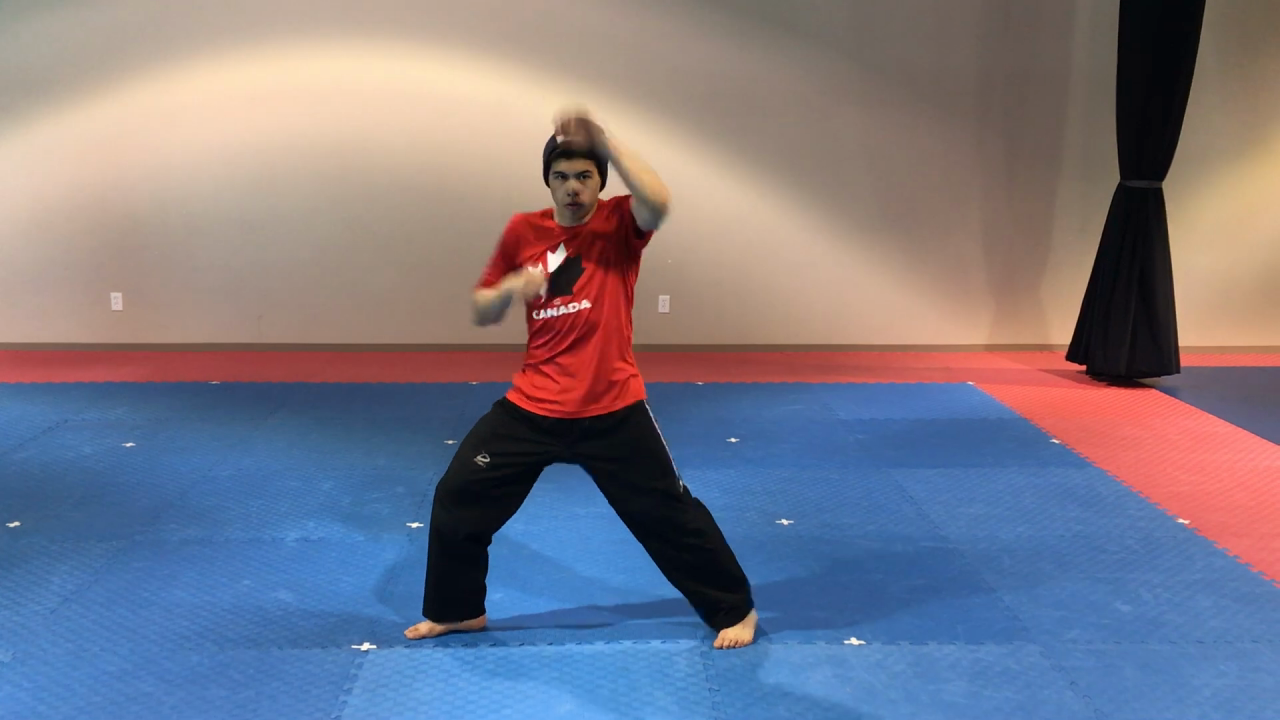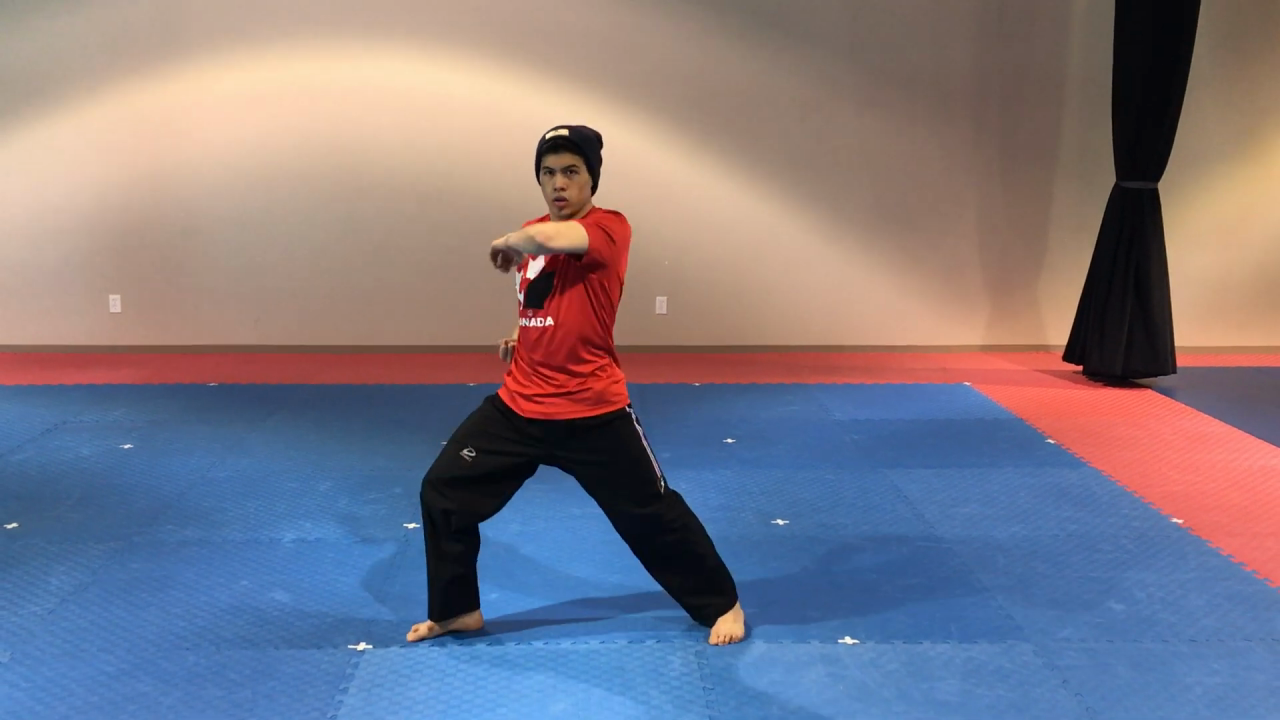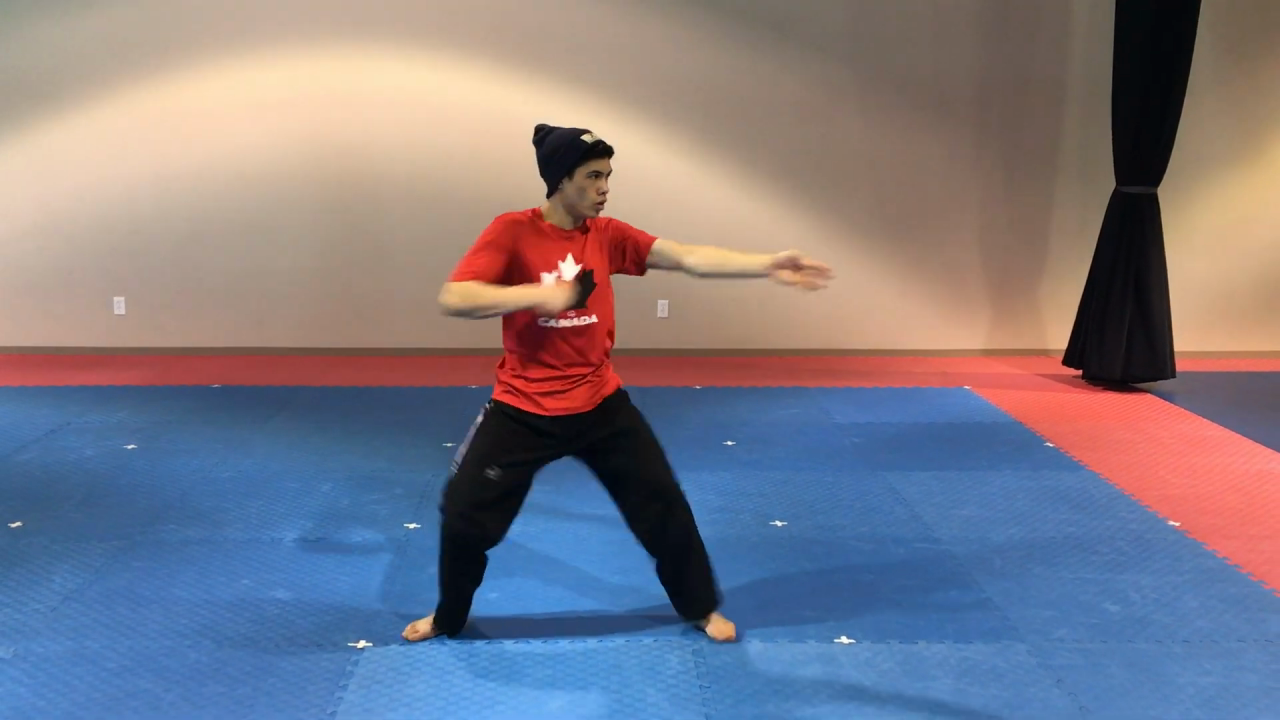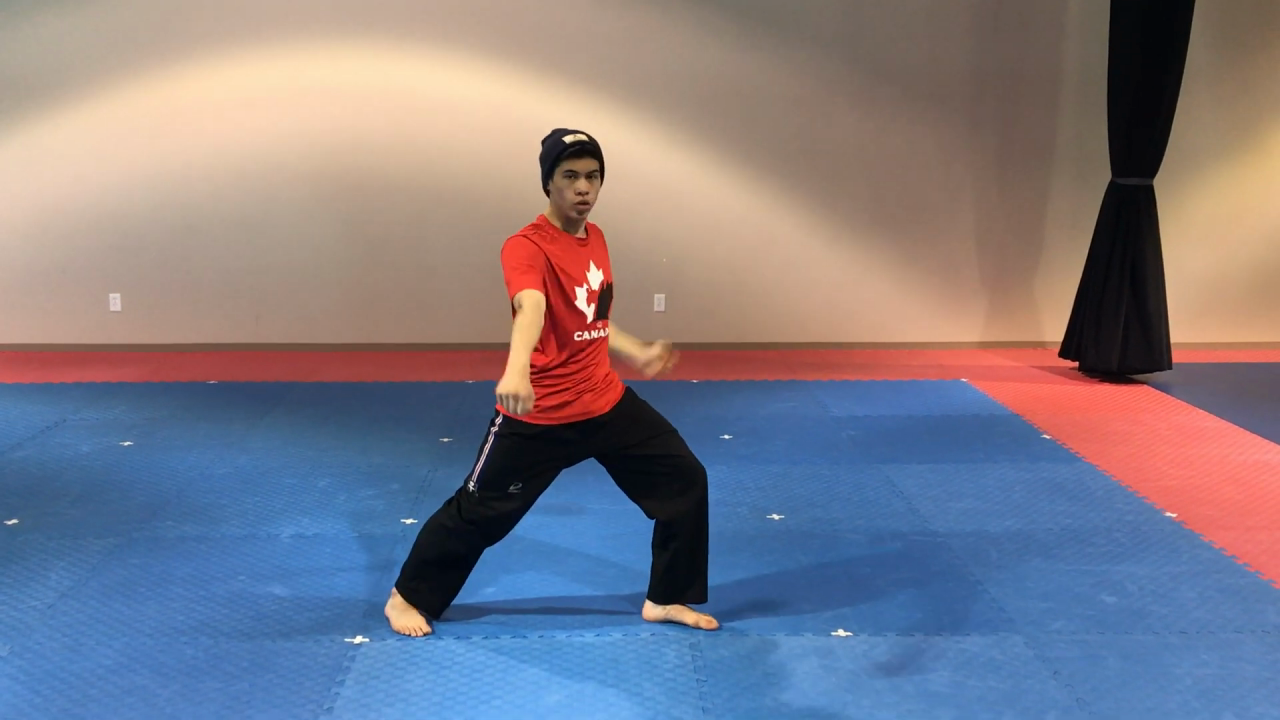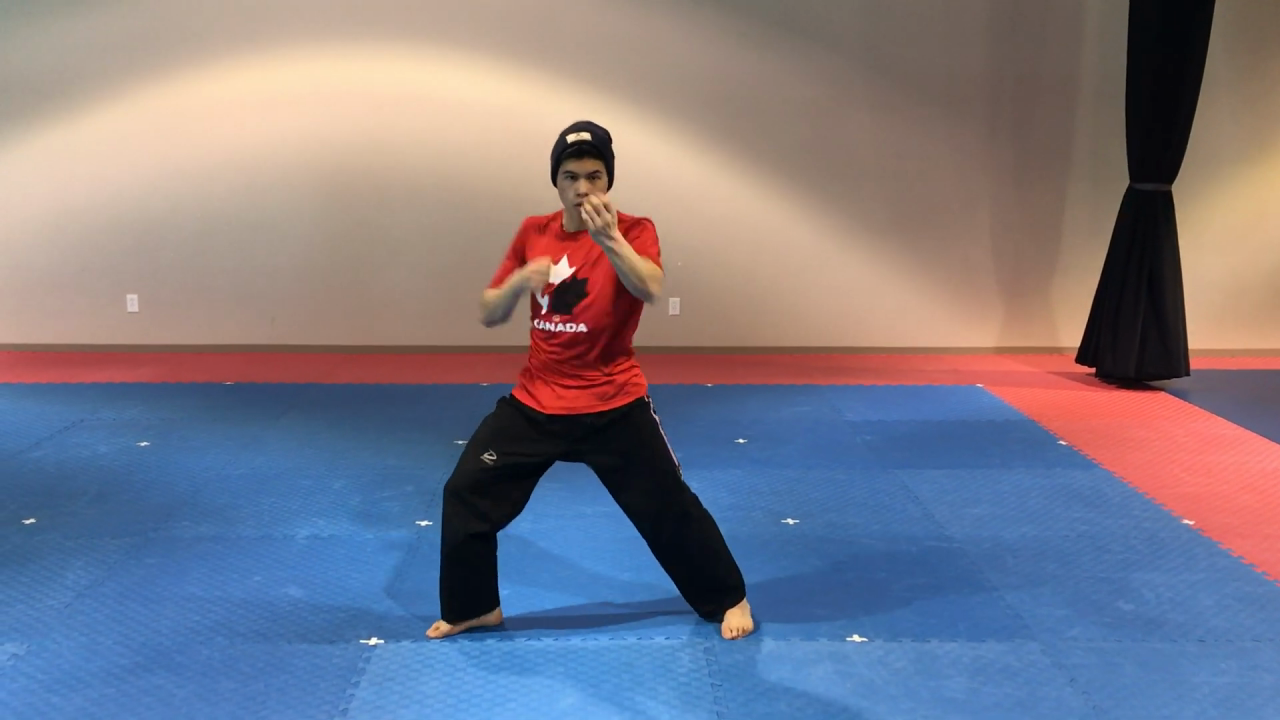
dt=1s
person 1, frame 1
left shoulder: (621, 224)
right shoulder: (523, 230)
left elbow: (659, 200)
right elbow: (482, 310)
left wrist: (597, 136)
right wrist: (511, 287)
left hip: (612, 409)
right hip: (531, 407)
left knee: (668, 512)
right knee: (457, 494)
left ankle: (736, 610)
right ankle: (455, 610)
person 1, frame 2
left shoulder: (611, 228)
right shoulder: (532, 233)
left elbow: (552, 239)
left wrist: (506, 242)
right wrist: (517, 336)
left hip: (594, 414)
right hip: (518, 407)
left knee: (651, 513)
right knee: (442, 490)
left ankle: (722, 604)
right ankle: (457, 609)
person 1, frame 3
left shoulder: (608, 235)
right shoulder: (509, 231)
left elbow: (687, 258)
right elbow: (455, 298)
left wrist: (768, 265)
right wrist: (536, 296)
left hip: (598, 403)
right hip: (523, 407)
left knee: (661, 499)
right knee: (466, 507)
left ankle: (702, 606)
right ankle: (449, 616)
person 1, frame 4
left shoulder: (594, 237)
right shoulder: (526, 246)
right elbow: (531, 310)
left wrist: (636, 353)
right wrist: (515, 371)
left hip: (607, 402)
right hip: (542, 413)
left knee: (685, 480)
right knee: (478, 511)
left ankle: (668, 597)
right ankle: (408, 595)
person 1, frame 5
left shoulder: (635, 232)
right shoulder: (533, 232)
left elbow: (649, 289)
right elbow: (490, 314)
left wrist: (610, 238)
right wrist: (518, 283)
left hip: (616, 406)
right hip: (535, 402)
left knee: (670, 508)
right knee: (466, 491)
left ankle: (728, 599)
right ankle: (474, 606)
